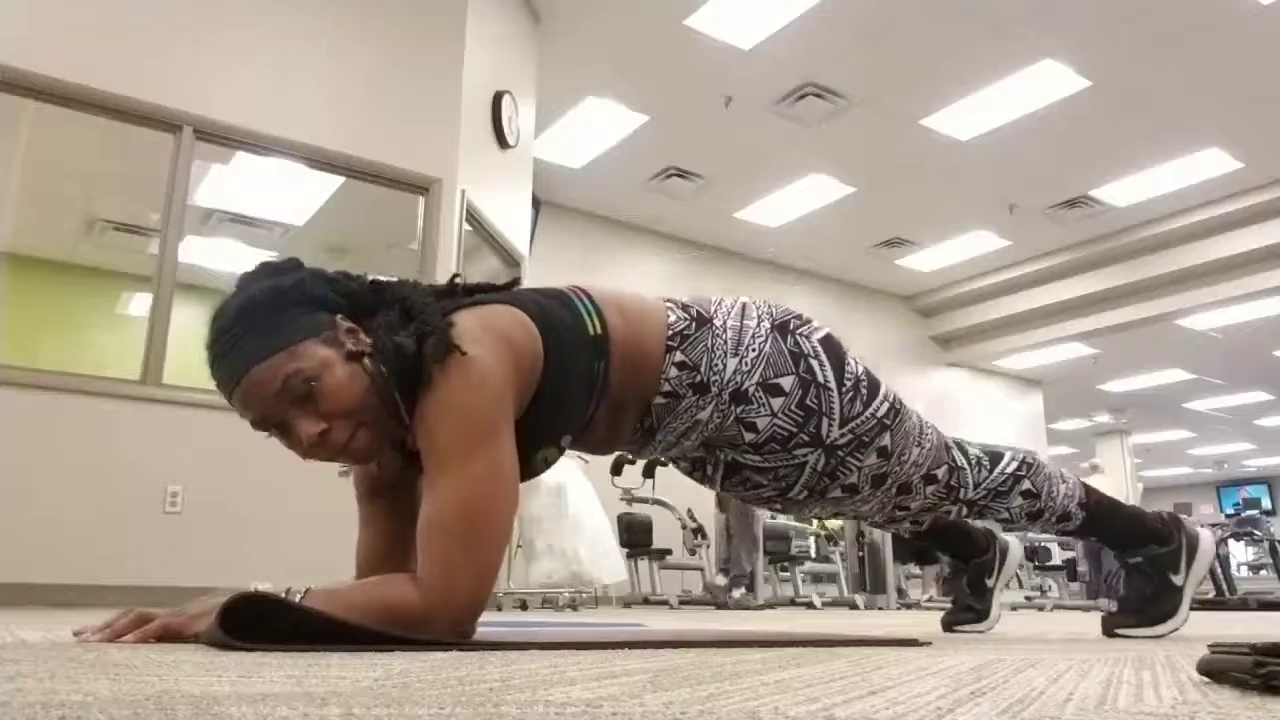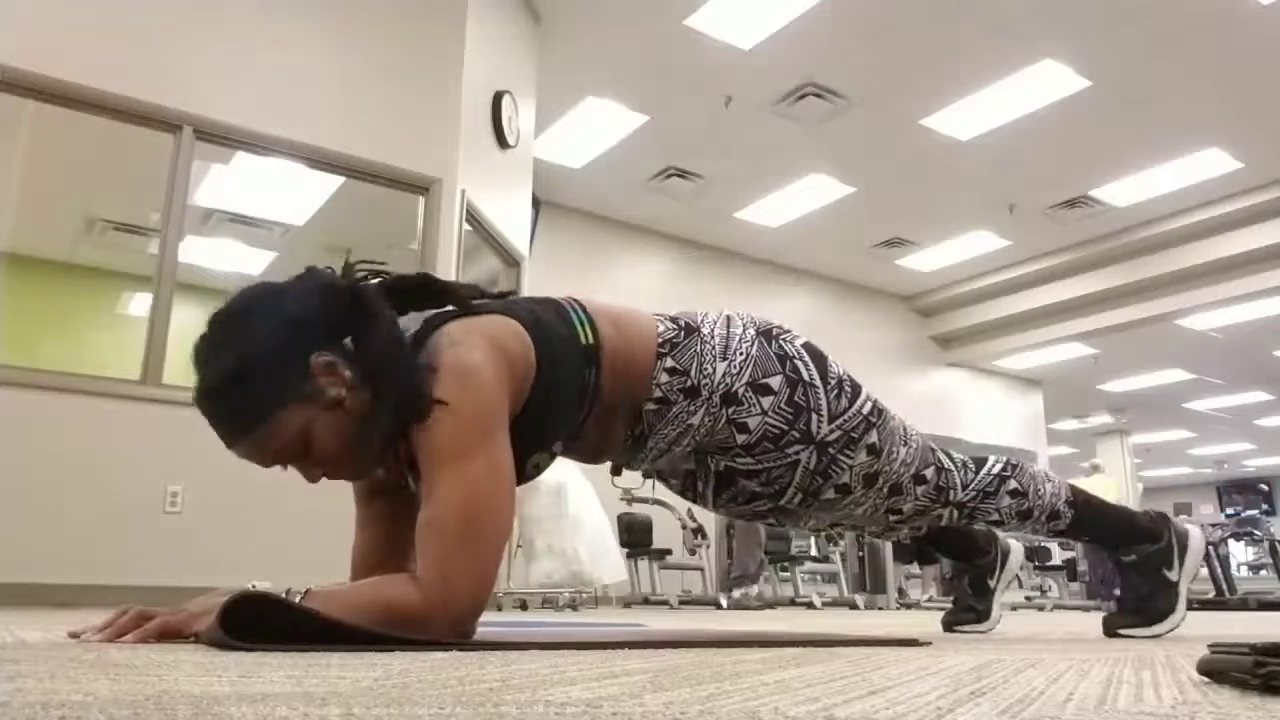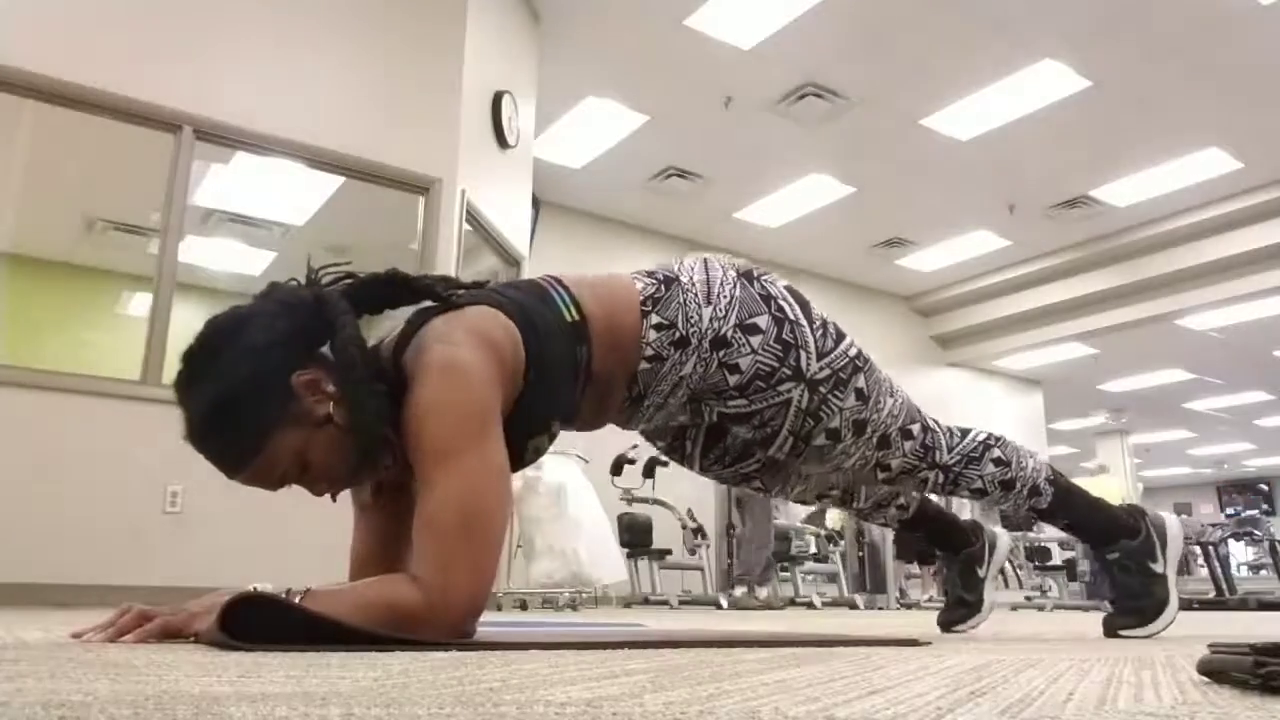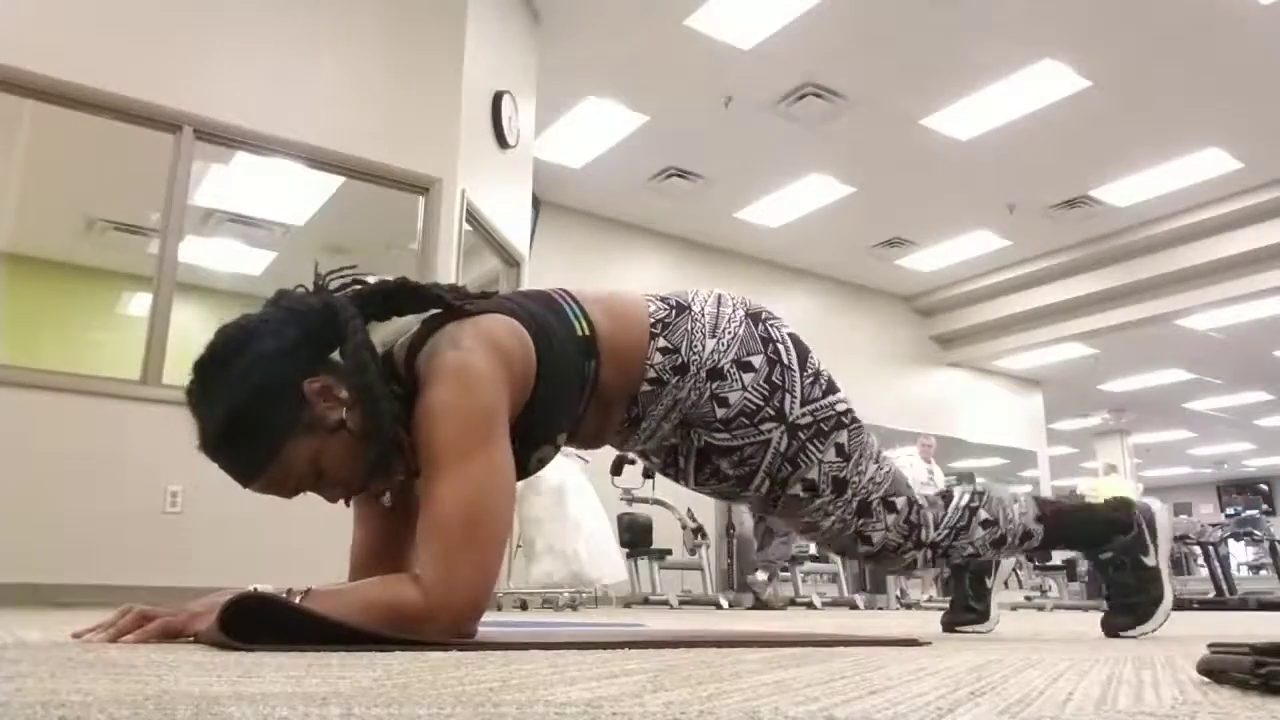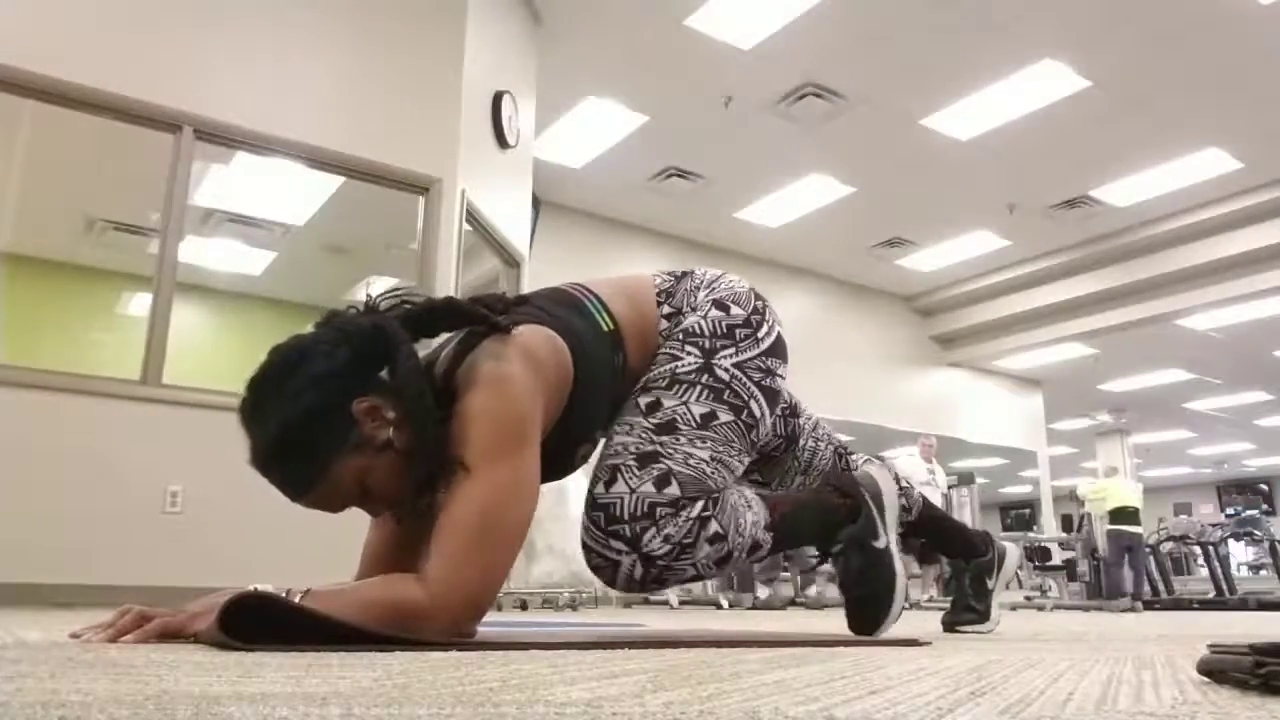
dt=0.3s
person 1, frame 1
left shoulder: (461, 363)
right shoulder: (388, 414)
left elbow: (443, 604)
right elbow: (388, 585)
left wrist: (240, 606)
left hip: (749, 373)
right hip: (693, 422)
left knee: (943, 473)
right knee: (906, 491)
left ankle: (1163, 540)
right ankle: (977, 561)
person 1, frame 2
left shoulder: (457, 370)
right shoulder: (386, 409)
left elbow: (444, 605)
right elbow: (383, 588)
left hip: (739, 386)
right hip: (687, 438)
left knee: (926, 483)
right knee: (906, 490)
left ankle: (1152, 538)
right ankle: (980, 562)
person 1, frame 3
left shoulder: (444, 369)
right shoulder: (379, 401)
left elbow: (443, 605)
right elbow: (381, 585)
left wrist: (245, 606)
left hip: (727, 334)
right hip: (674, 396)
left knee: (919, 451)
right knee: (866, 482)
left ankle: (1132, 532)
right ankle: (967, 552)
person 1, frame 4
left shoulder: (454, 377)
right shoulder: (387, 413)
left elbow: (444, 604)
right elbow: (381, 589)
left wrist: (248, 606)
left hip: (724, 366)
right hip: (667, 419)
left knee: (898, 521)
right knee: (861, 502)
left ankle: (1118, 527)
right ankle: (979, 562)
person 1, frame 5
left shoulder: (496, 388)
right shoulder: (416, 408)
left elbow: (445, 605)
right elbow: (384, 583)
left hip: (712, 323)
right hip: (666, 375)
left knee: (637, 533)
right knee: (823, 480)
left ankle: (852, 514)
right ankle: (971, 550)
